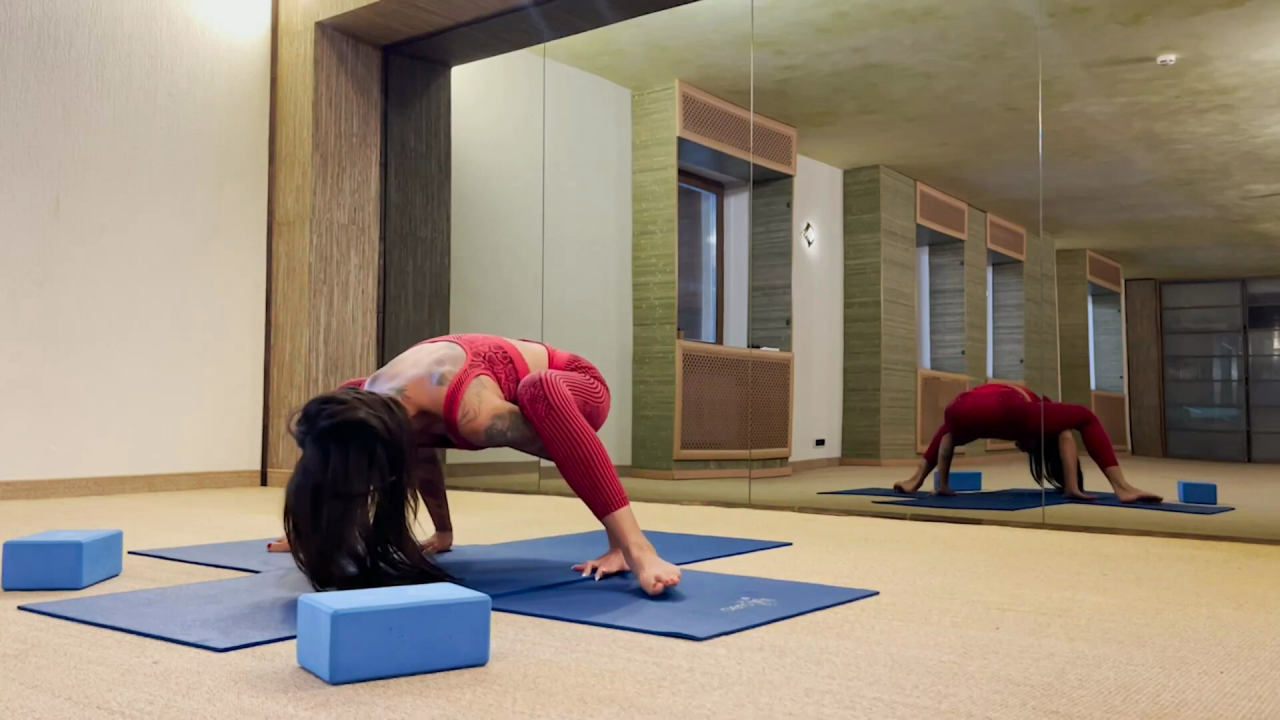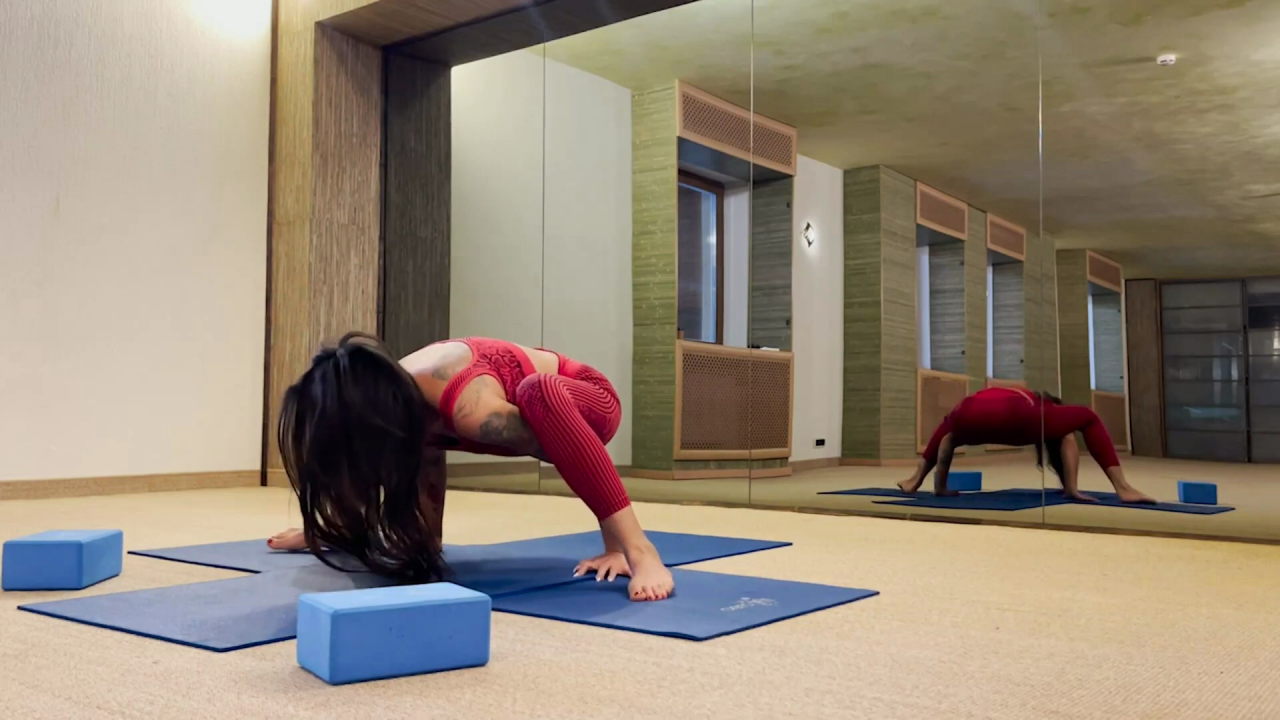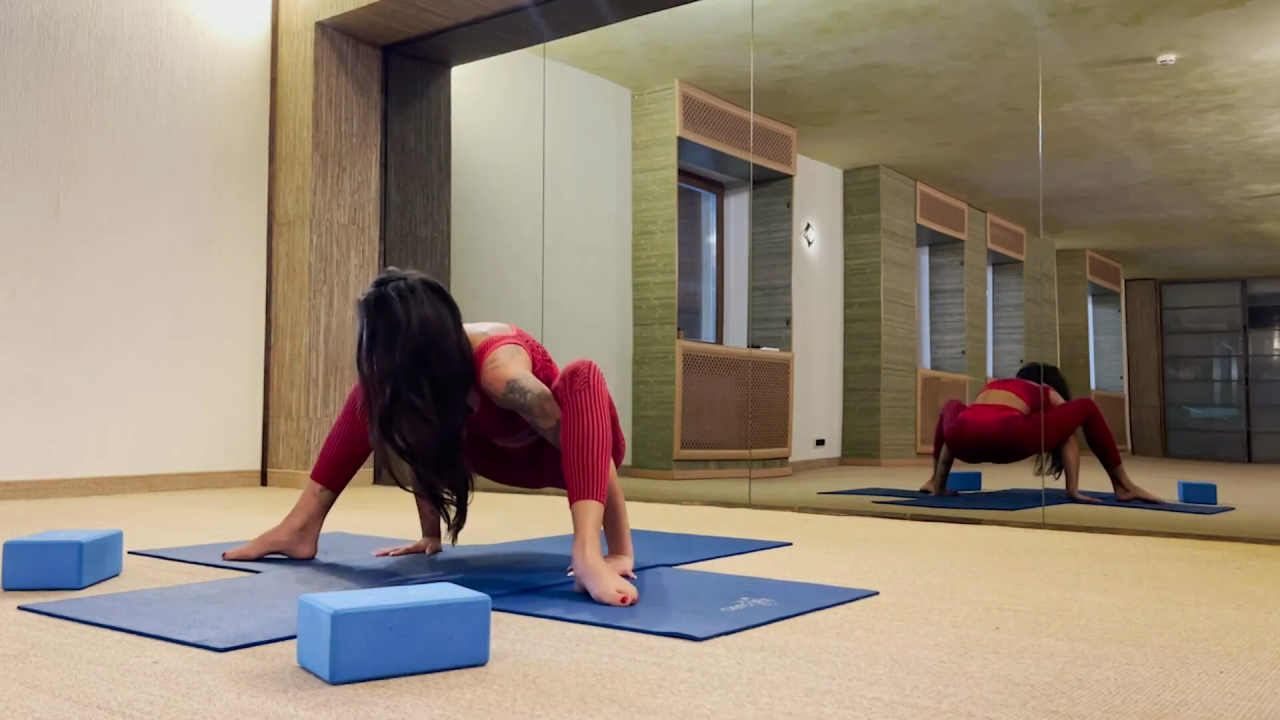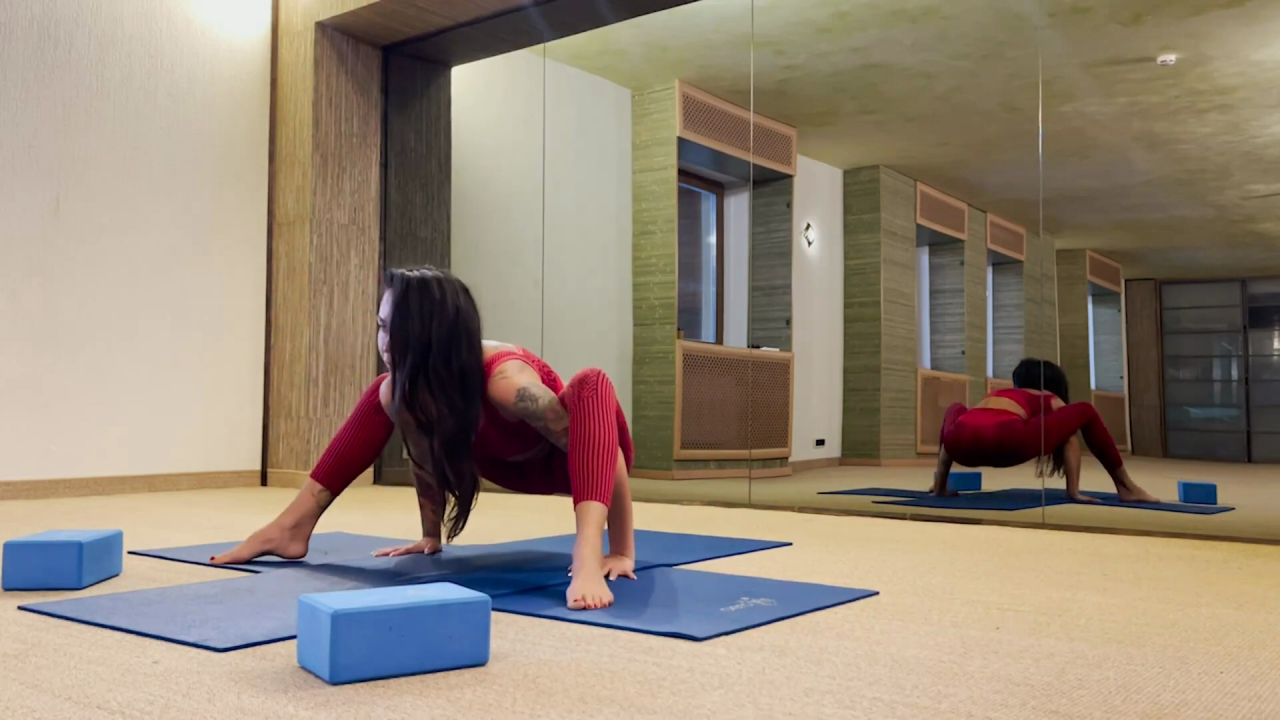
dt=1s
person 1, frame 1
left shoulder: (471, 411)
right shoulder: (366, 403)
left elbow: (573, 450)
left wrist: (626, 548)
right wrist: (442, 532)
left hip: (575, 389)
right hip: (512, 393)
left knee: (539, 392)
left ankle: (635, 546)
person 1, frame 2
left shoulder: (470, 409)
right shoulder: (391, 396)
left elbow: (576, 457)
right elbow: (429, 451)
left wrist: (627, 548)
right wrist: (430, 534)
left hip: (585, 401)
right hip: (531, 415)
left knee: (539, 393)
left ankle: (639, 549)
right ankle: (332, 530)
person 1, frame 3
left shoulder: (499, 370)
right shoulder: (412, 372)
left elbow: (598, 456)
right elbow: (421, 450)
left wrist: (620, 553)
right wrist: (430, 536)
left hip: (564, 451)
right hip: (508, 455)
left knee: (583, 377)
right knee: (373, 393)
left ankle: (587, 555)
right ankle: (303, 528)
person 1, frame 4
left shoulder: (505, 381)
right shoulder: (400, 389)
left elbow: (610, 455)
right elbow: (425, 455)
left wrist: (621, 553)
right wrist: (430, 536)
left hip: (569, 461)
right hip: (513, 464)
left knee: (591, 386)
right knee: (381, 398)
left ankle: (588, 556)
right ankle: (294, 527)
person 2, frame 1
right shoulder: (1045, 415)
left elbow: (947, 437)
right elbow: (1066, 436)
left wrist: (942, 484)
right wrist: (1072, 487)
left hip: (961, 410)
right hip: (1004, 411)
left knee: (951, 429)
right knee: (1086, 418)
left ankle: (915, 481)
right ankle: (1122, 488)
person 2, frame 2
right shoulder: (1046, 409)
left elbow: (947, 439)
right elbow: (1067, 438)
left wrist: (940, 486)
right wrist: (1071, 488)
left hip: (968, 416)
right hip: (1011, 417)
left knee: (950, 423)
right knee: (1088, 418)
left ankle: (915, 481)
right ankle: (1122, 488)
person 2, frame 3
left shoulder: (993, 386)
right shoulder: (1051, 394)
right elbow: (1068, 438)
left wrist: (940, 485)
right wrist: (1073, 489)
left hip: (964, 437)
right hip: (1007, 437)
left knee: (951, 407)
right knee: (1087, 408)
left ankle: (933, 481)
right ankle: (1123, 487)
person 2, frame 4
left shoulder: (995, 395)
right shoulder: (1053, 400)
left elbow: (949, 438)
right elbow: (1070, 440)
left wrist: (939, 485)
right wrist: (1074, 491)
left hip: (962, 442)
right hip: (1007, 441)
left knee: (955, 409)
right knee: (1085, 412)
left ankle: (941, 485)
right ankle: (1125, 487)
